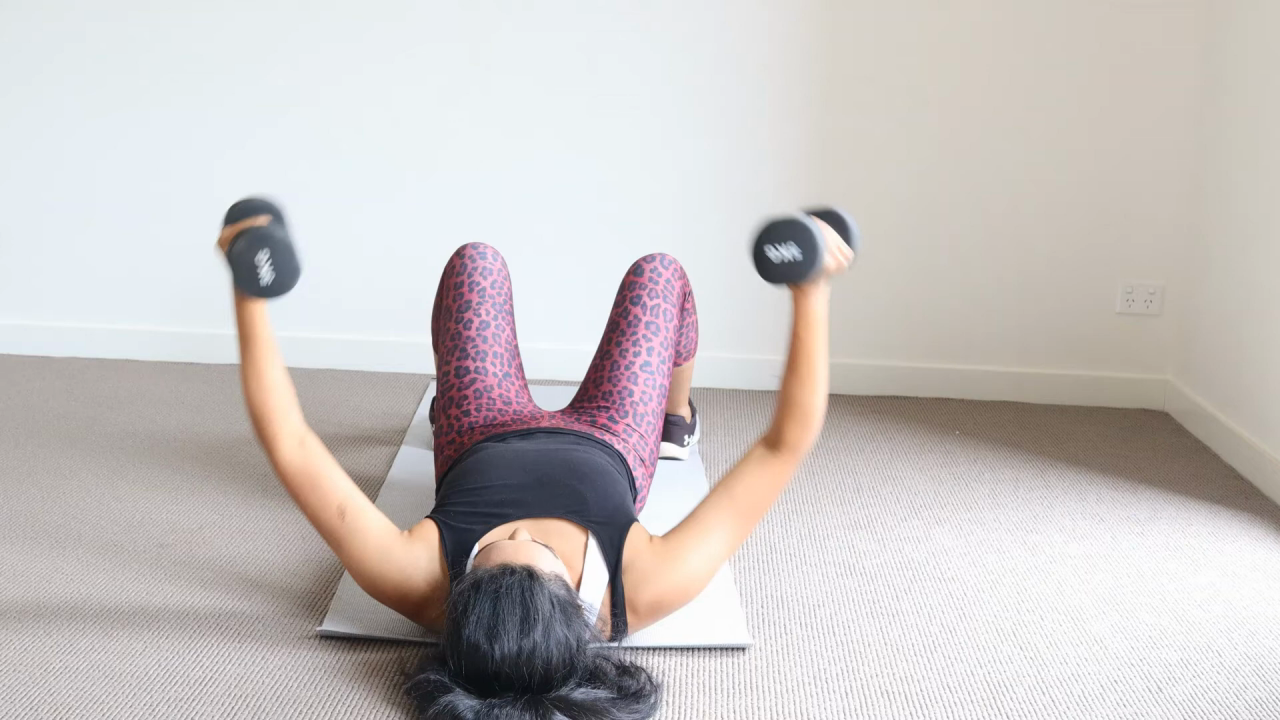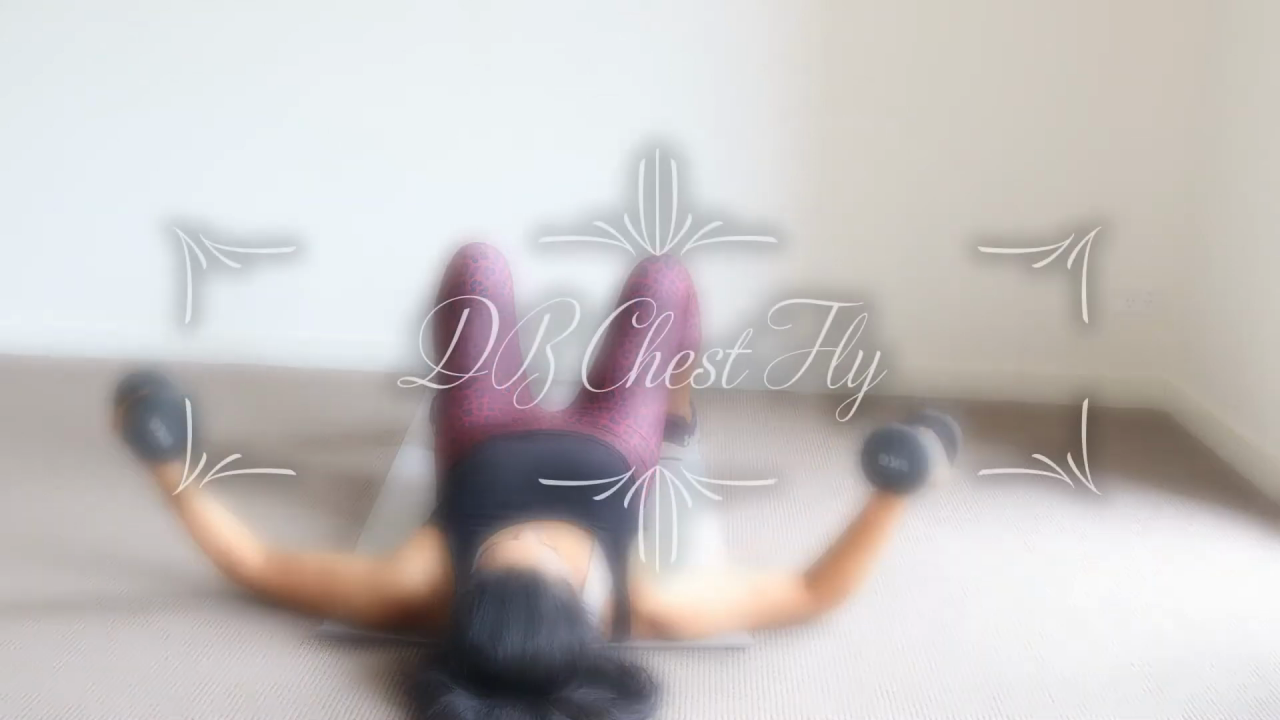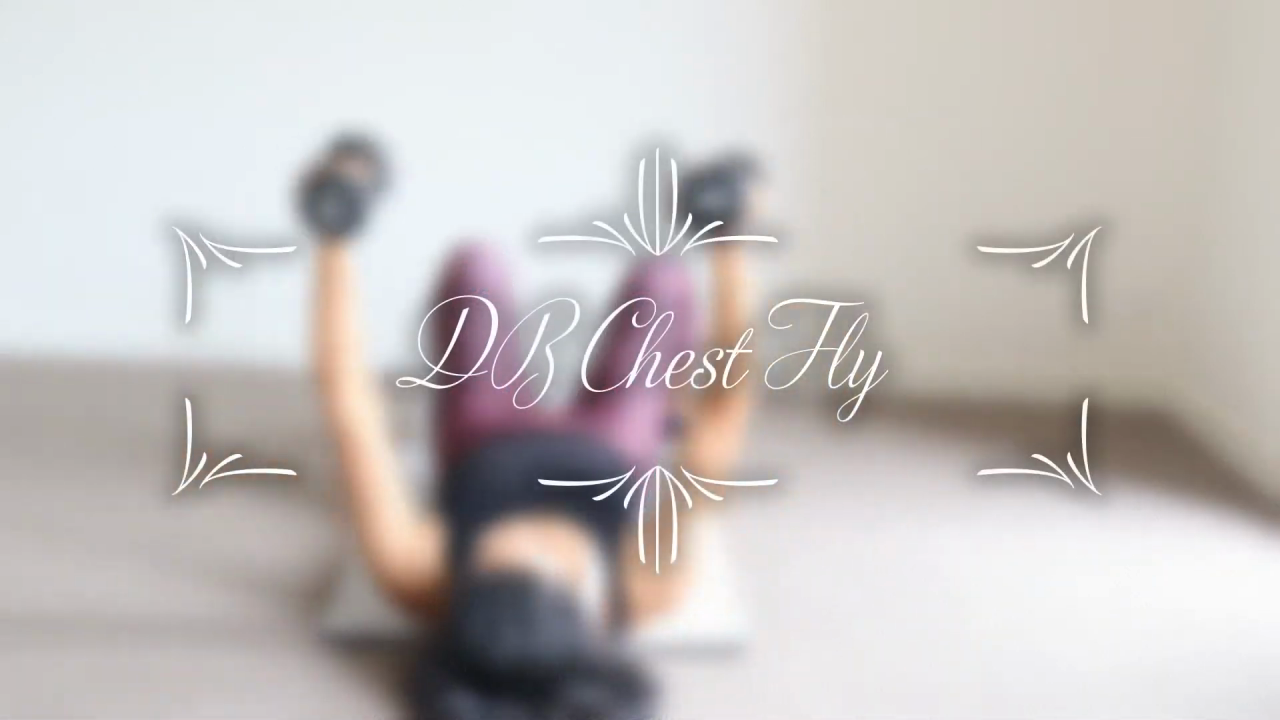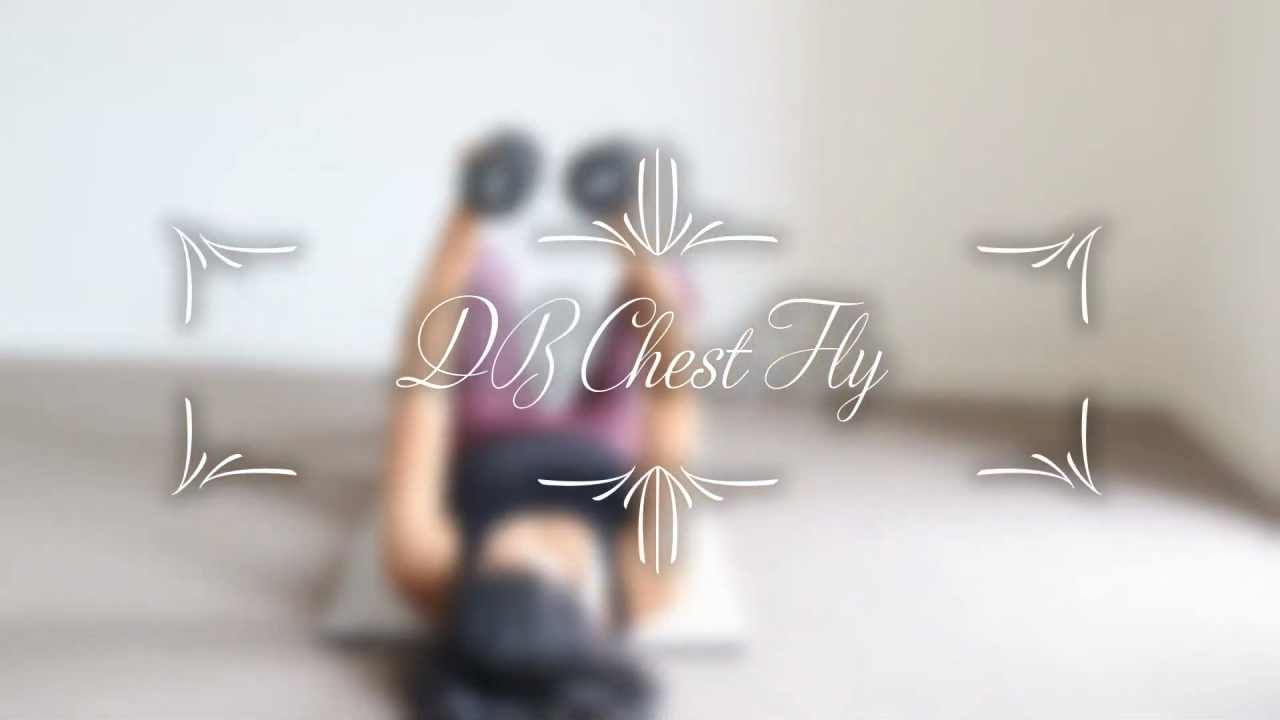
dt=0.7s
person 1, frame 1
left shoulder: (421, 582)
right shoulder: (640, 589)
left elbow: (289, 447)
right elbow: (786, 445)
left wrist: (250, 296)
right wrist: (810, 294)
left hip: (481, 449)
right hip: (605, 455)
left knee: (477, 261)
right knee: (658, 273)
right ankle: (674, 425)
person 1, frame 2
left shoulder: (424, 591)
right shoulder: (637, 607)
left elbow: (252, 562)
right elbow: (815, 590)
left wrist: (165, 466)
right wrist: (889, 494)
left hip: (485, 446)
right hip: (606, 450)
left knee: (479, 261)
right knee: (663, 277)
right ankle: (673, 421)
person 1, frame 3
left shoulder: (423, 580)
right shoulder: (644, 589)
left elbow: (348, 406)
right elbow: (722, 421)
left wrist: (333, 241)
right wrist: (730, 252)
left hip: (487, 449)
right hip: (607, 453)
left knee: (475, 263)
right knee: (661, 279)
right ankle: (664, 415)
person 1, frame 4
left shoulder: (429, 574)
right shoulder: (639, 585)
left elbow: (420, 390)
right elbow: (671, 399)
left wrist: (467, 217)
left hip: (487, 445)
right hip: (605, 449)
left knee: (480, 268)
right knee: (664, 286)
